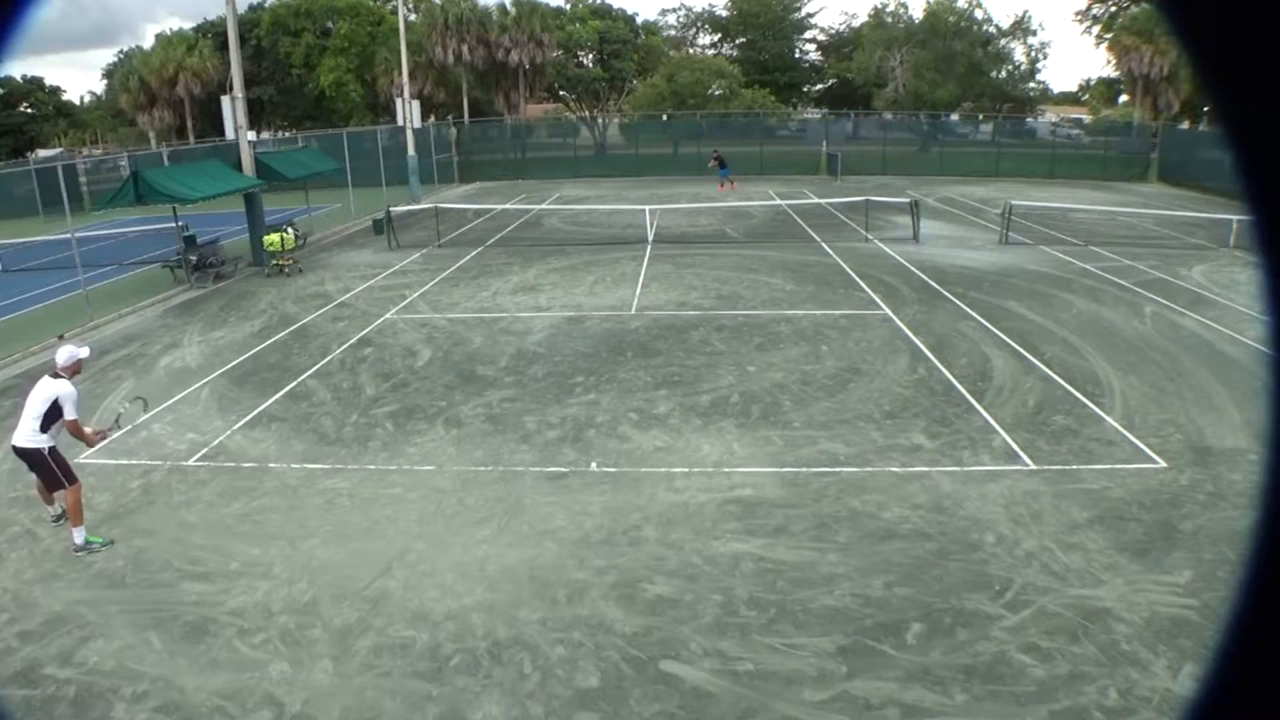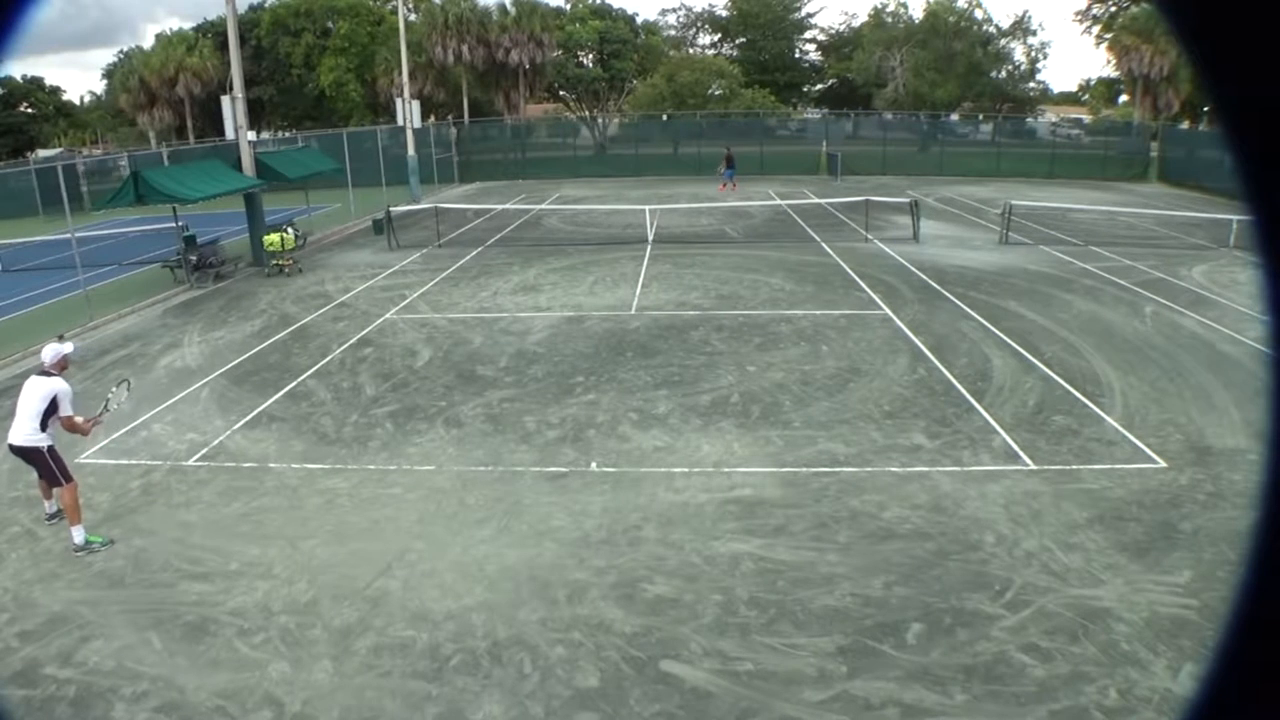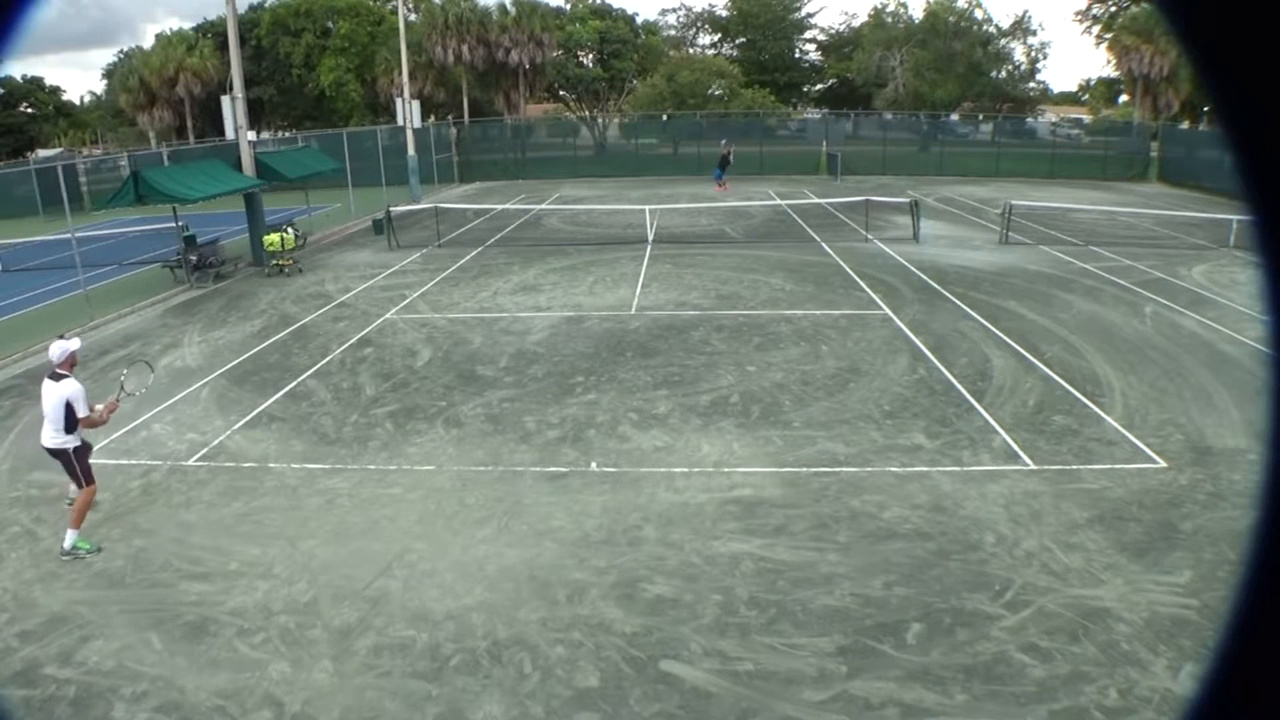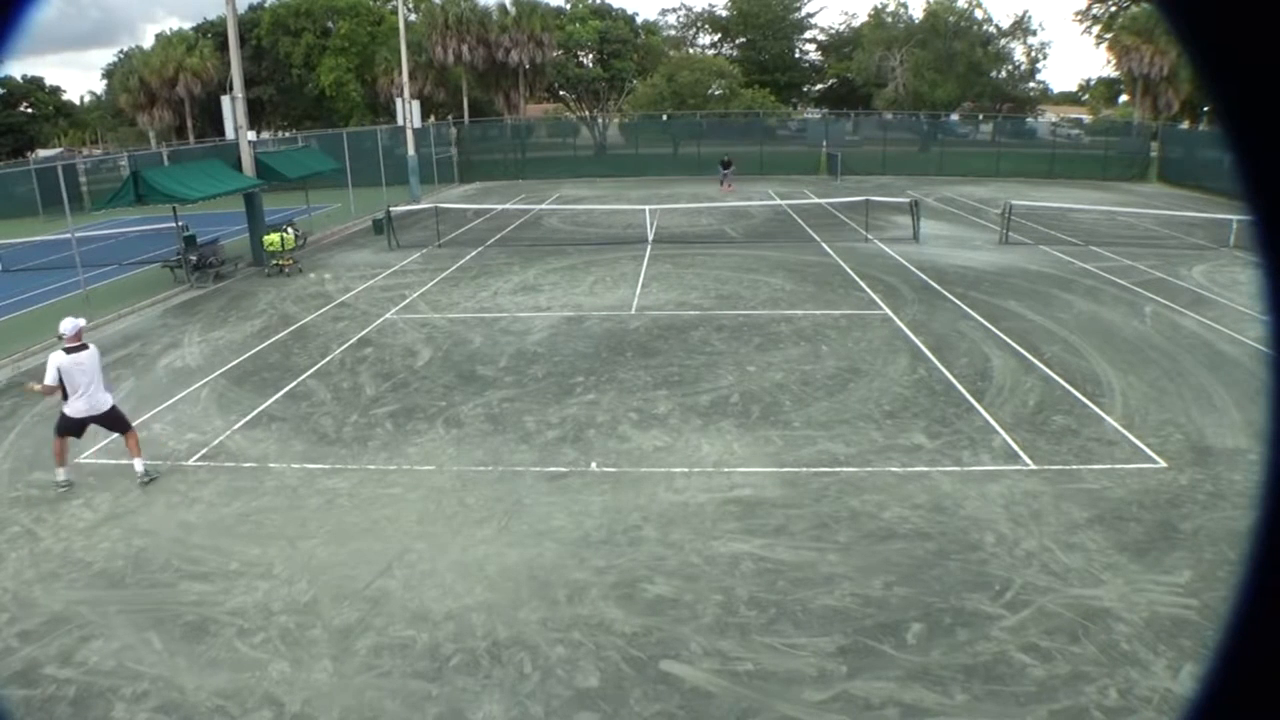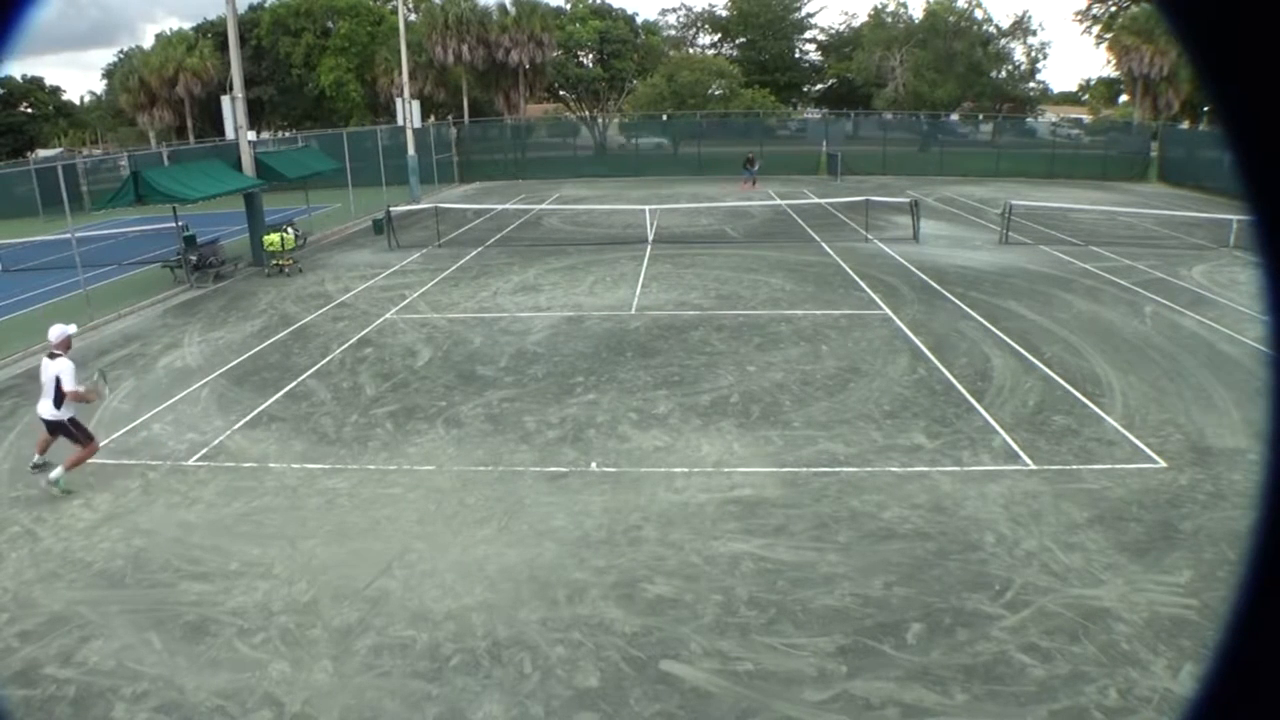
dt=1s
person 1, frame 1
left shoulder: (48, 381)
right shoulder: (67, 389)
right elbow: (72, 427)
left wrist: (88, 431)
right wrist: (89, 440)
left hip: (20, 442)
right hip: (37, 445)
left knee: (44, 476)
right knee: (73, 487)
left ankle: (56, 513)
right ankle: (80, 541)
person 1, frame 2
left shoulder: (34, 379)
right shoulder: (60, 386)
right elbow: (67, 424)
left wrist: (80, 421)
right wrist: (83, 430)
left hip: (15, 441)
right hip: (34, 443)
left knee: (46, 471)
right knee: (68, 486)
left ankle: (51, 511)
right ankle: (80, 541)
person 1, frame 3
left shoulder: (49, 380)
right shoulder: (73, 387)
right elbow: (86, 422)
left wrist: (99, 408)
right wrist: (104, 418)
left hip: (49, 440)
right hip: (64, 445)
left knee: (85, 450)
right knee: (89, 489)
left ankle: (73, 496)
right ankle: (70, 545)
person 1, frame 4
left shoulder: (56, 358)
right shoulder: (93, 350)
left elbow: (49, 390)
left wrist: (36, 387)
left hip: (74, 412)
right hip: (103, 406)
left knee: (60, 437)
right knee: (129, 432)
left ankle: (62, 479)
right ankle: (141, 471)
person 1, frame 5
left shoulder: (47, 359)
right shoulder: (66, 365)
right elbow: (73, 396)
left wrist: (82, 391)
right wrist: (88, 397)
left hip: (45, 411)
right hip: (59, 416)
left knee: (53, 433)
right knee: (91, 447)
left ankle: (37, 461)
right ankle: (54, 478)
